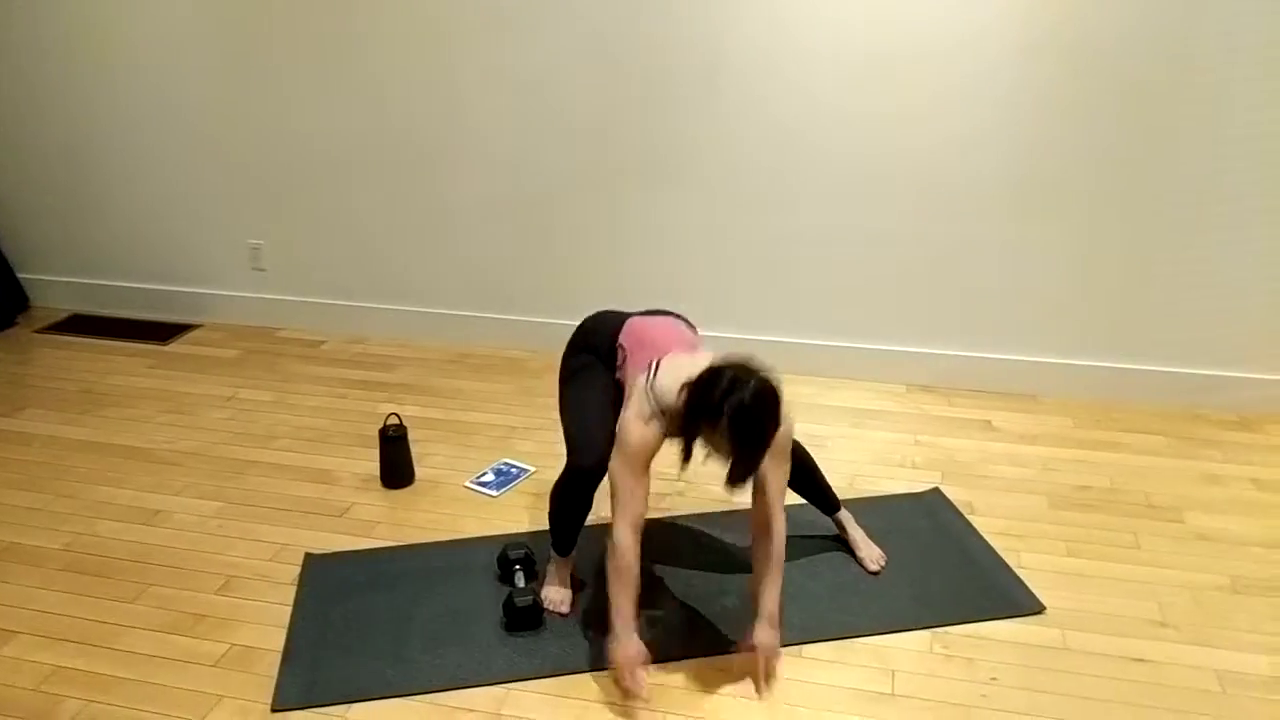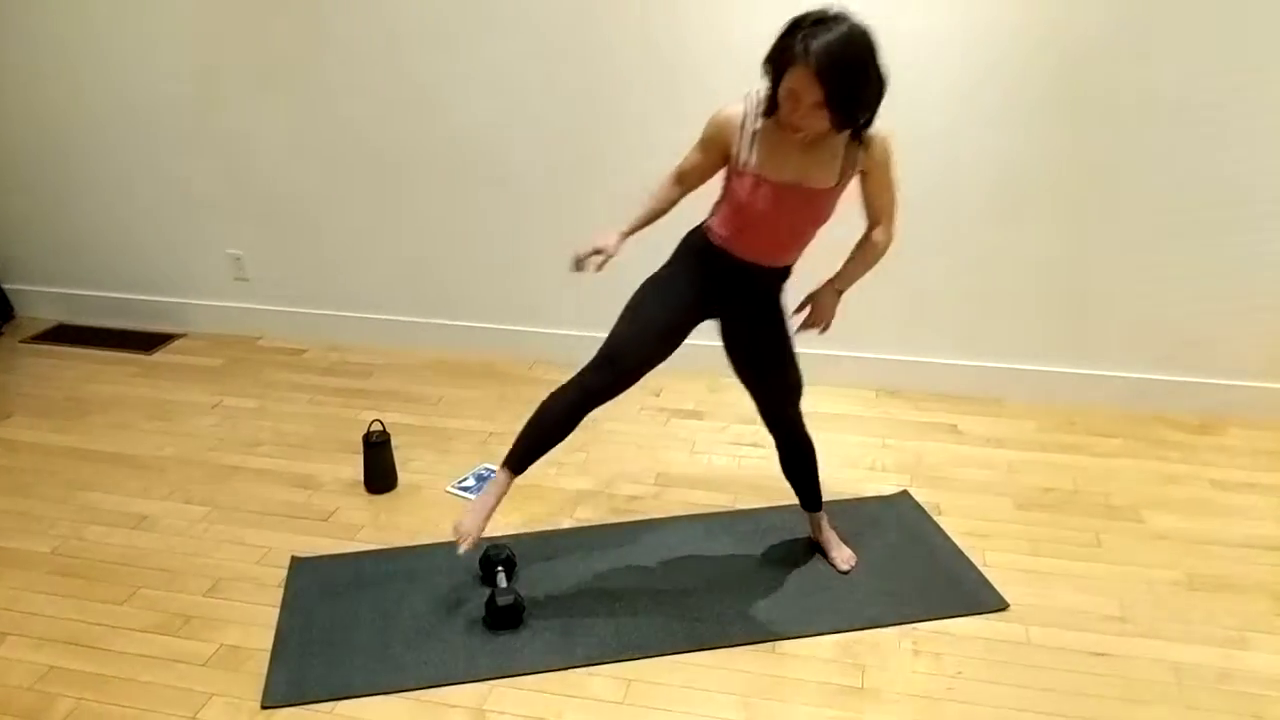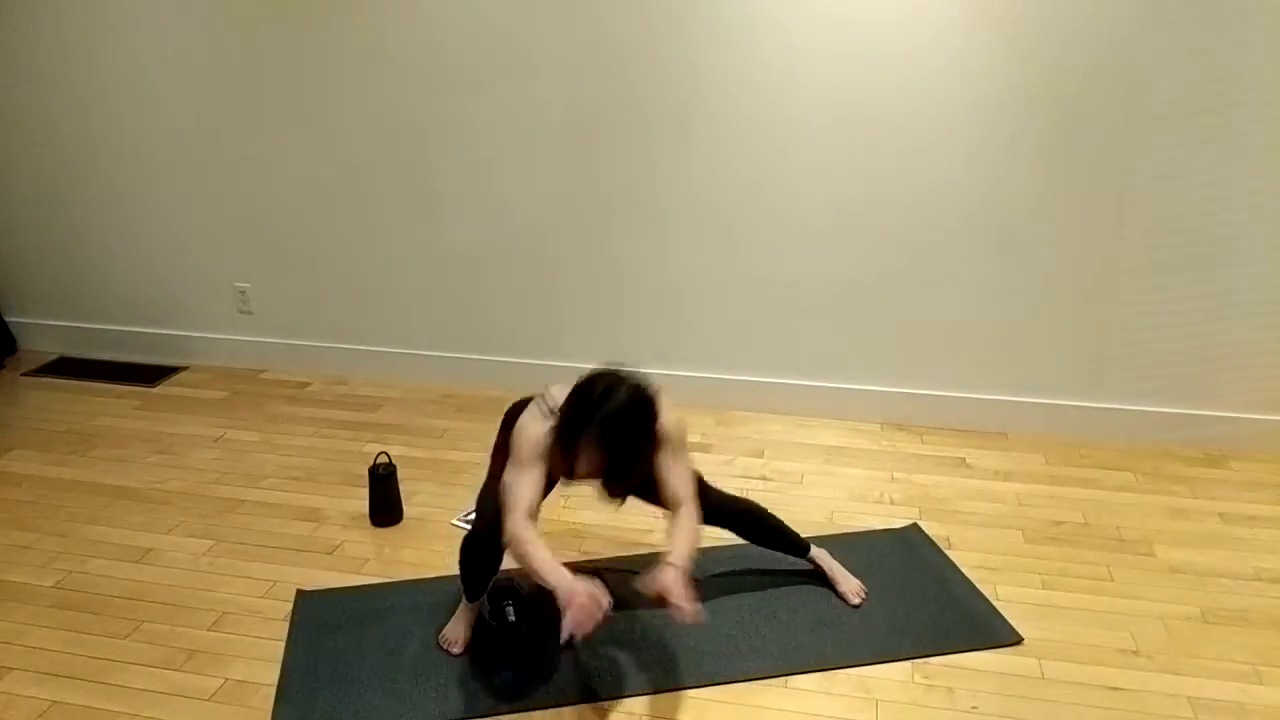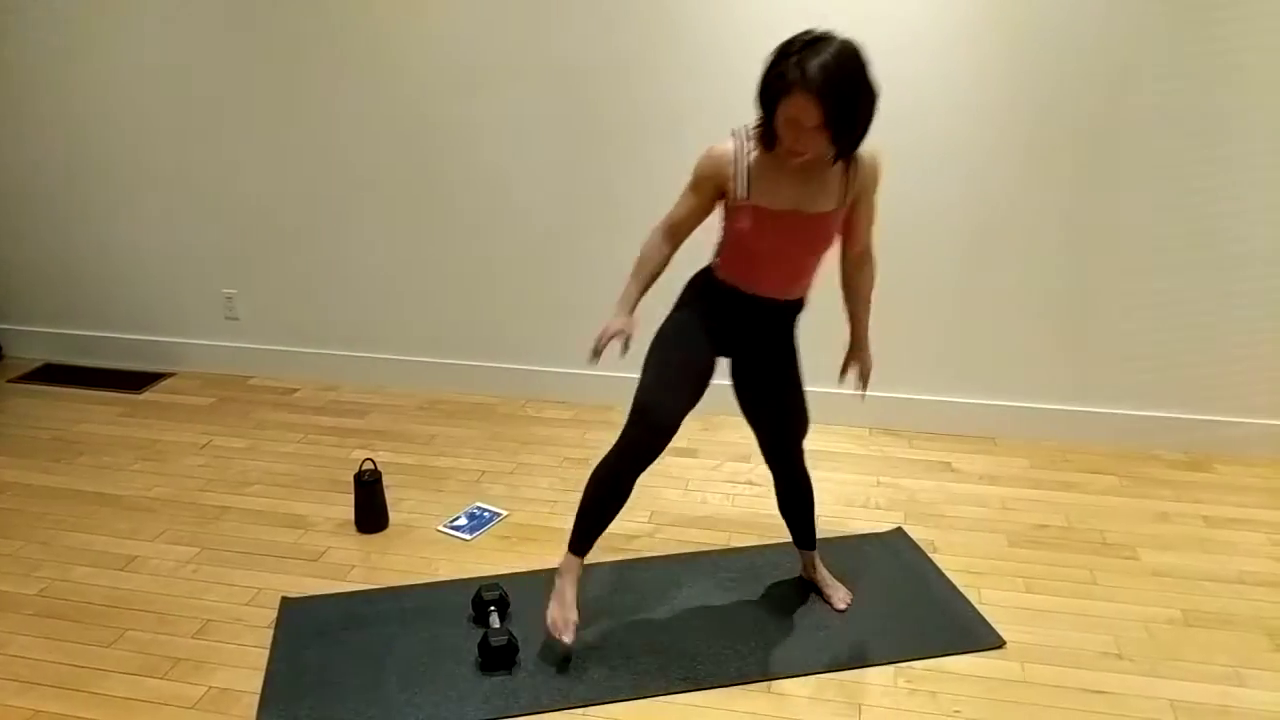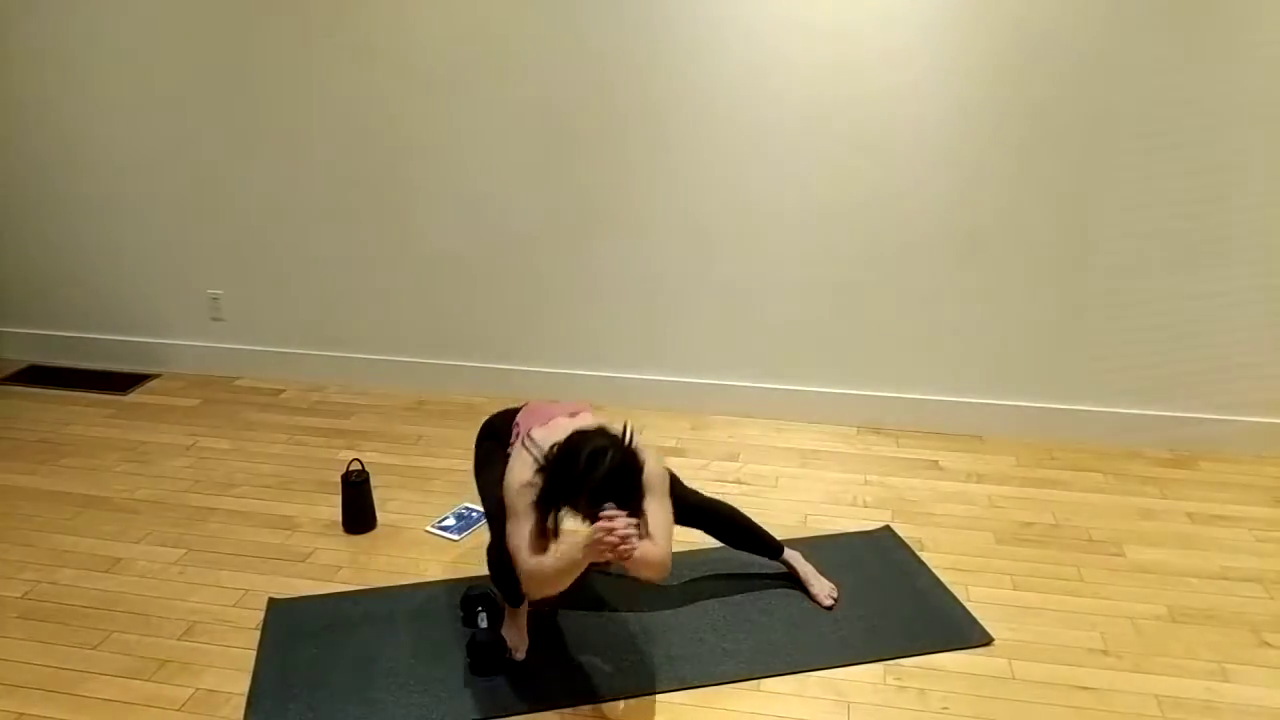
dt=1s
person 1, frame 1
left shoulder: (764, 416)
right shoulder: (645, 417)
left elbow: (771, 523)
right elbow: (625, 532)
left wrist: (766, 622)
right wrist: (624, 633)
right hip: (599, 346)
left knee: (781, 441)
right knee: (587, 465)
left ankle: (844, 521)
right ankle: (560, 562)
person 1, frame 2
left shoulder: (866, 147)
right shoulder: (736, 123)
left elbow: (881, 229)
right elbow: (682, 179)
left wrist: (836, 288)
right wrist: (623, 233)
left hip: (760, 293)
right hip: (697, 268)
left knee: (784, 415)
right knee: (603, 377)
left ankle: (819, 523)
right ankle: (498, 486)
person 1, frame 3
left shoulder: (660, 426)
right shoulder: (538, 426)
left elbow: (686, 510)
right elbow: (516, 527)
left wrist: (674, 570)
right wrist: (564, 584)
left hip: (623, 442)
right hip: (549, 433)
left knee: (713, 502)
right knee: (486, 531)
left ankle: (818, 557)
right ankle: (470, 605)
person 1, frame 4
left shoulder: (859, 172)
right shoulder: (729, 160)
left elbow: (859, 258)
right elbow: (670, 232)
left wrist: (860, 338)
right wrist: (625, 307)
left hip: (774, 327)
right hip: (707, 310)
left knee: (786, 455)
right knee: (640, 441)
left ankle: (811, 563)
right ankle: (570, 572)
person 1, frame 5
left shoulder: (643, 465)
right shoulder: (527, 471)
left elbow: (659, 563)
right elbow: (534, 578)
left wrist: (628, 547)
right wrist: (589, 546)
left hip: (583, 437)
right hip: (504, 439)
left knee: (690, 504)
right knee: (507, 545)
left ankle: (791, 559)
right ankle: (513, 611)
